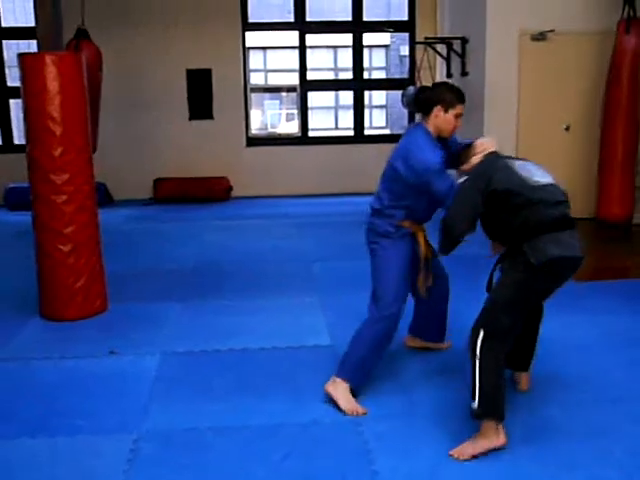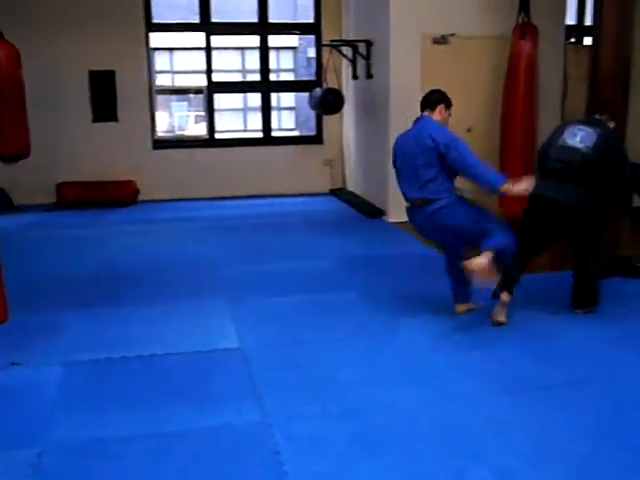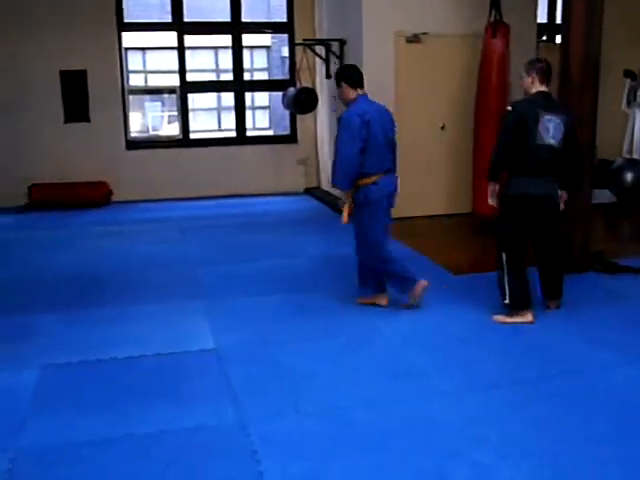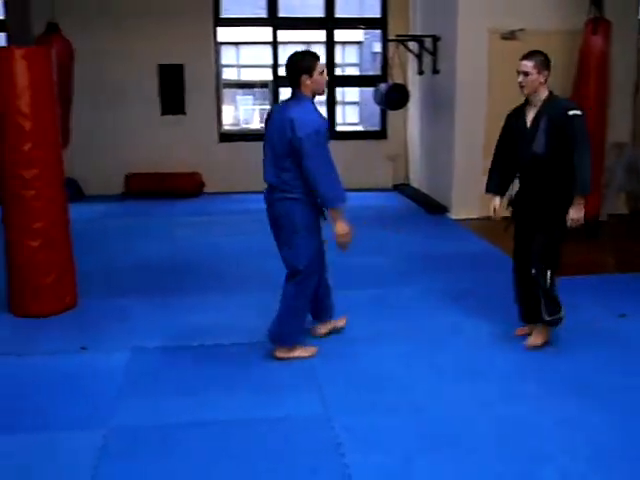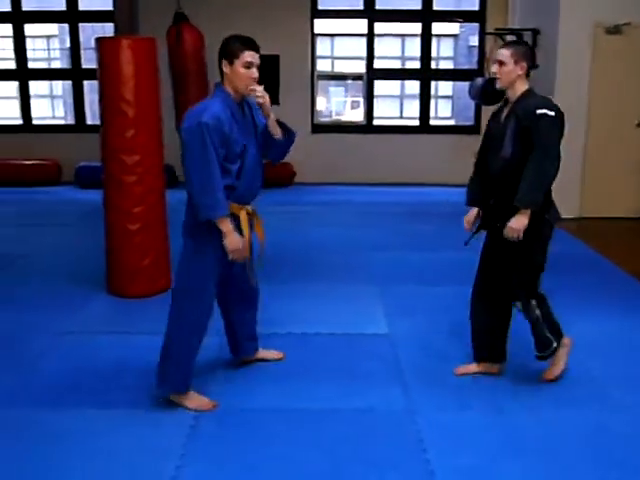
dt=1s
person 1, frame 1
left shoulder: (429, 137)
right shoulder: (424, 157)
left elbow: (459, 151)
right elbow: (456, 200)
left hip: (406, 230)
right hip: (391, 234)
left knee: (435, 281)
right knee: (387, 308)
left ankle: (422, 336)
right ankle: (342, 381)
person 1, frame 2
left shoulder: (400, 142)
right shoulder: (438, 134)
right elbow: (471, 166)
right wrist: (509, 187)
left hip: (418, 214)
right hip: (444, 207)
left knee: (455, 251)
right knee: (502, 236)
left ankle: (462, 300)
right ankle: (484, 260)
person 1, frame 3
left shoulder: (351, 116)
right shoulder: (383, 112)
left elbow: (346, 158)
left wrist: (345, 191)
left hip: (370, 189)
right hip: (386, 182)
left knee: (374, 247)
right knee: (368, 242)
left ankle: (412, 283)
right ankle: (376, 292)
person 1, frame 4
left shoulder: (278, 113)
right shoulder: (310, 120)
right elbow: (320, 171)
right wrist: (338, 217)
left hip: (277, 198)
right hip: (297, 204)
left knee: (311, 261)
right knee: (303, 271)
left ankle: (323, 319)
right ankle: (286, 342)
person 1, frame 5
left shoulder: (250, 109)
right shoulder: (205, 117)
left elbow: (276, 151)
right elbow: (203, 181)
left wrist: (268, 114)
right wrist: (227, 230)
left hip: (239, 218)
right hip: (210, 224)
left knee: (242, 288)
right knee: (193, 300)
left ankle: (245, 349)
right ankle: (176, 385)
person 2, frame 1
left shoulder: (480, 173)
right shoulder: (520, 165)
left elbow: (457, 222)
left wrist: (445, 244)
left hip: (538, 251)
right hip: (569, 246)
left knee: (491, 329)
right knee: (527, 304)
left ankle: (491, 428)
right ankle: (521, 370)
person 2, frame 2
left shoulder: (565, 127)
right shoulder: (610, 139)
left elbow: (542, 157)
right elbow: (622, 178)
right wrist: (621, 207)
left hip: (545, 193)
right hip: (578, 199)
left knee: (525, 246)
right knee: (586, 253)
left ankle: (505, 292)
right ankle: (583, 303)
person 2, frame 3
left shoulder: (519, 109)
right shoulder: (563, 114)
left elbow: (504, 148)
right elbow: (570, 155)
left wrist: (493, 180)
right wrist: (563, 187)
left hip: (520, 189)
right hip: (549, 189)
left knee: (512, 249)
right knee: (549, 245)
left ankle: (520, 309)
right ankle: (553, 297)
person 2, frame 4
left shoulder: (565, 112)
right shoulder: (516, 116)
left elbow: (580, 158)
right elbow: (503, 156)
left wrist: (578, 201)
right wrist: (497, 192)
left hip: (555, 201)
right hip: (527, 199)
left knee: (540, 264)
right knee: (523, 262)
left ankle: (548, 322)
right ankle: (533, 318)
person 2, frame 5
left shoulder: (541, 111)
right shoulder: (499, 114)
left elbow: (544, 166)
right elbow: (485, 163)
left wrist: (524, 212)
right wrist: (476, 204)
left hip: (531, 218)
right hip: (500, 215)
left knee: (522, 290)
right knee: (487, 288)
left ankle: (556, 343)
right ankle: (489, 358)
